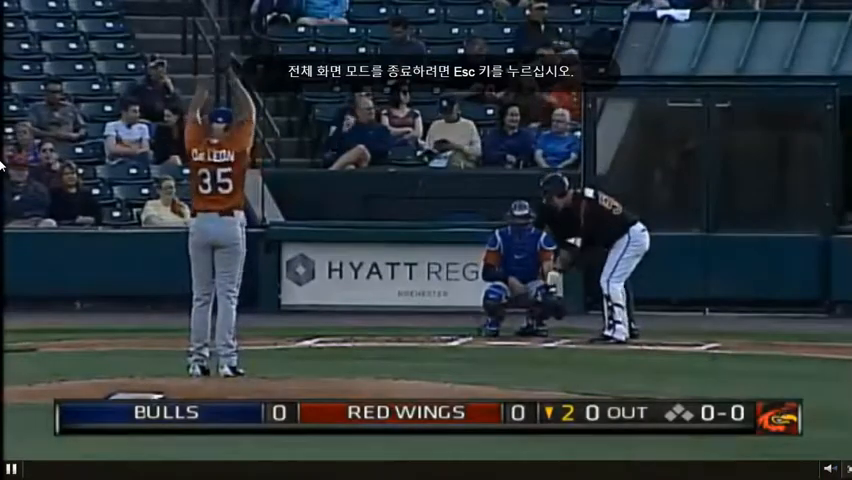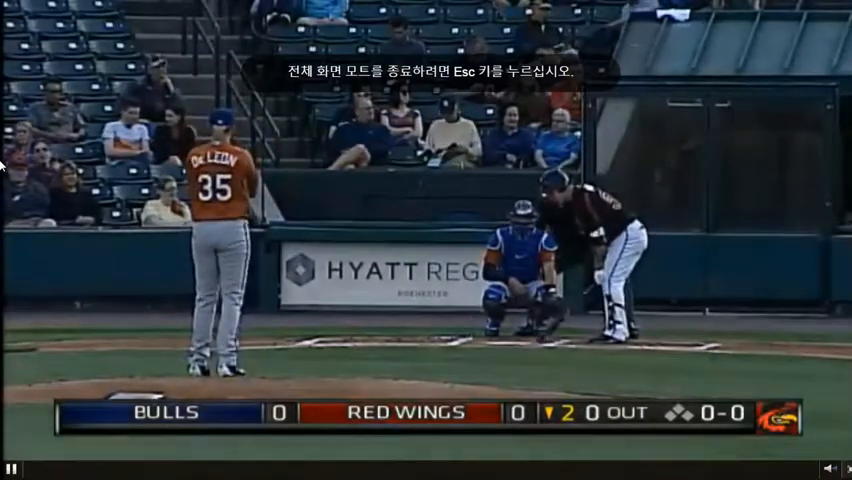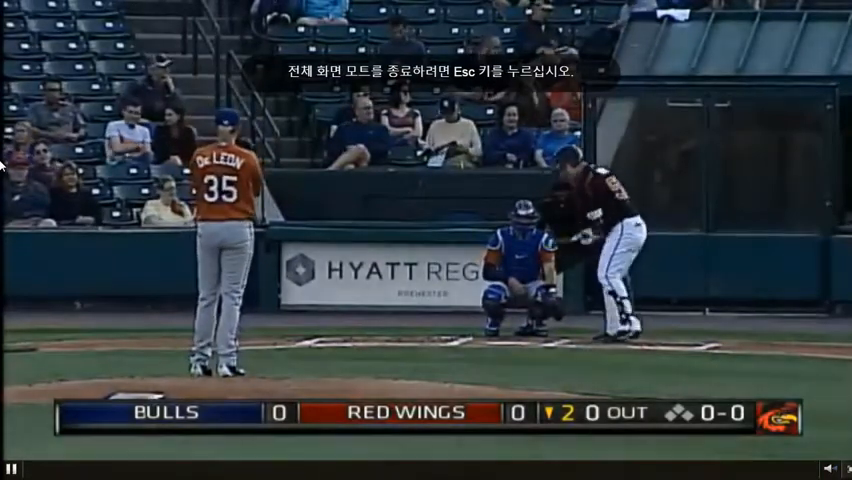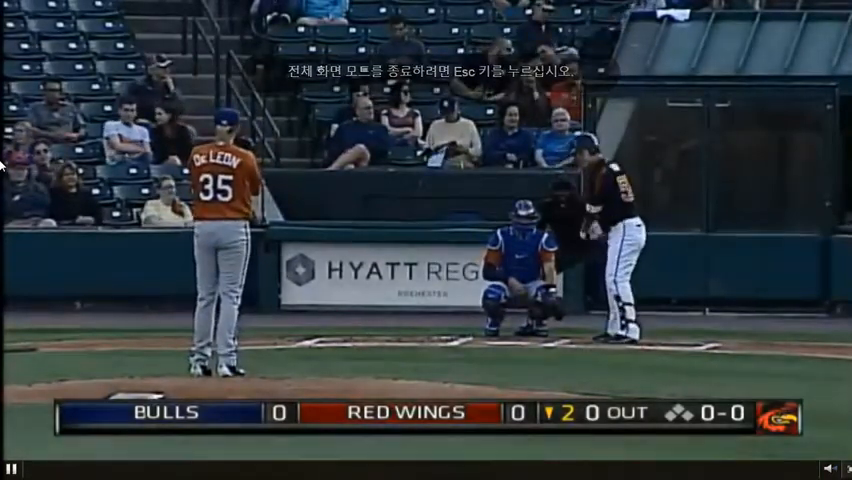
dt=0.5s
person 1, frame 1
left shoulder: (195, 146)
right shoulder: (238, 147)
left elbow: (192, 113)
right elbow: (250, 114)
left wrist: (207, 78)
right wrist: (233, 79)
left hip: (200, 224)
right hip: (230, 225)
left knee: (201, 296)
right knee: (227, 296)
left ankle: (197, 359)
right ankle: (226, 360)
person 1, frame 2
left shoulder: (194, 156)
right shoulder: (241, 156)
right elbow: (253, 191)
left hip: (202, 229)
right hip: (233, 229)
left knee: (205, 297)
right knee: (232, 297)
left ankle: (198, 359)
right ankle: (226, 360)
person 1, frame 3
left shoulder: (199, 156)
right shoulder: (247, 158)
right elbow: (257, 191)
left hip: (207, 228)
right hip: (238, 229)
left knee: (207, 296)
right knee: (232, 296)
left ankle: (199, 359)
right ankle: (226, 360)
person 1, frame 4
left shoulder: (196, 155)
right shoulder: (245, 158)
right elbow: (255, 190)
left hip: (203, 228)
right hip: (233, 228)
left knee: (205, 295)
right knee: (230, 296)
left ankle: (199, 359)
right ankle: (226, 360)
person 2, frame 1
left shoulder: (583, 205)
right shoulder: (580, 197)
left elbow: (573, 245)
left hip: (631, 237)
right hip: (625, 237)
left knee: (610, 281)
right knee: (611, 281)
left ankle: (616, 332)
right ankle: (624, 327)
person 2, frame 2
left shoulder: (583, 199)
right shoulder: (577, 196)
left elbow: (598, 236)
left wrist: (598, 266)
left hip: (629, 235)
right hip: (622, 235)
left knee: (611, 281)
right knee: (609, 281)
left ankle: (616, 331)
right ankle: (622, 327)
person 2, frame 3
left shoulder: (588, 180)
right shoulder: (597, 173)
left elbow: (596, 217)
left wrist: (591, 233)
right wrist: (592, 232)
left hip: (625, 229)
right hip: (634, 227)
left knee: (607, 275)
right knee: (612, 277)
left ankle: (628, 323)
right ankle: (614, 329)
person 2, frame 4
left shoulder: (599, 173)
right shoulder: (610, 168)
left elbow: (593, 211)
left wrist: (587, 229)
right wrist: (597, 225)
left hip: (625, 229)
right hip: (629, 228)
left knee: (616, 279)
right knee: (614, 279)
left ankle: (629, 330)
right ankle: (615, 329)
person 3, frame 1
left shoulder: (541, 238)
right shoulder: (499, 237)
left elbow: (548, 266)
right elbow: (487, 272)
left wrist: (551, 289)
right wrist: (508, 279)
left hip: (532, 285)
right hip: (507, 285)
left knee: (549, 299)
right knee: (491, 298)
left ankle: (536, 322)
right ankle: (494, 322)
person 3, frame 2
left shoulder: (543, 238)
right shoulder: (500, 236)
left elbow: (549, 267)
right elbow: (487, 271)
left wrist: (551, 290)
right wrist: (509, 280)
left hip: (532, 286)
right hip: (507, 285)
left knee: (550, 300)
right knee: (491, 298)
left ankle: (534, 323)
right ankle: (494, 323)
person 3, frame 3
left shoulder: (543, 239)
right shoulder: (501, 236)
left elbow: (549, 267)
right elbow: (488, 271)
left wrist: (551, 290)
right wrist: (509, 280)
left hip: (532, 285)
right hip: (507, 284)
left knee: (550, 300)
right knee: (491, 297)
left ankle: (535, 323)
right ankle: (494, 323)
person 3, frame 4
left shoulder: (543, 238)
right shoulder: (500, 236)
left elbow: (549, 267)
right elbow: (488, 271)
left wrist: (552, 291)
right wrist: (509, 280)
left hip: (532, 285)
right hip: (508, 285)
left knee: (550, 299)
right knee: (491, 297)
left ankle: (535, 324)
right ankle: (493, 324)
